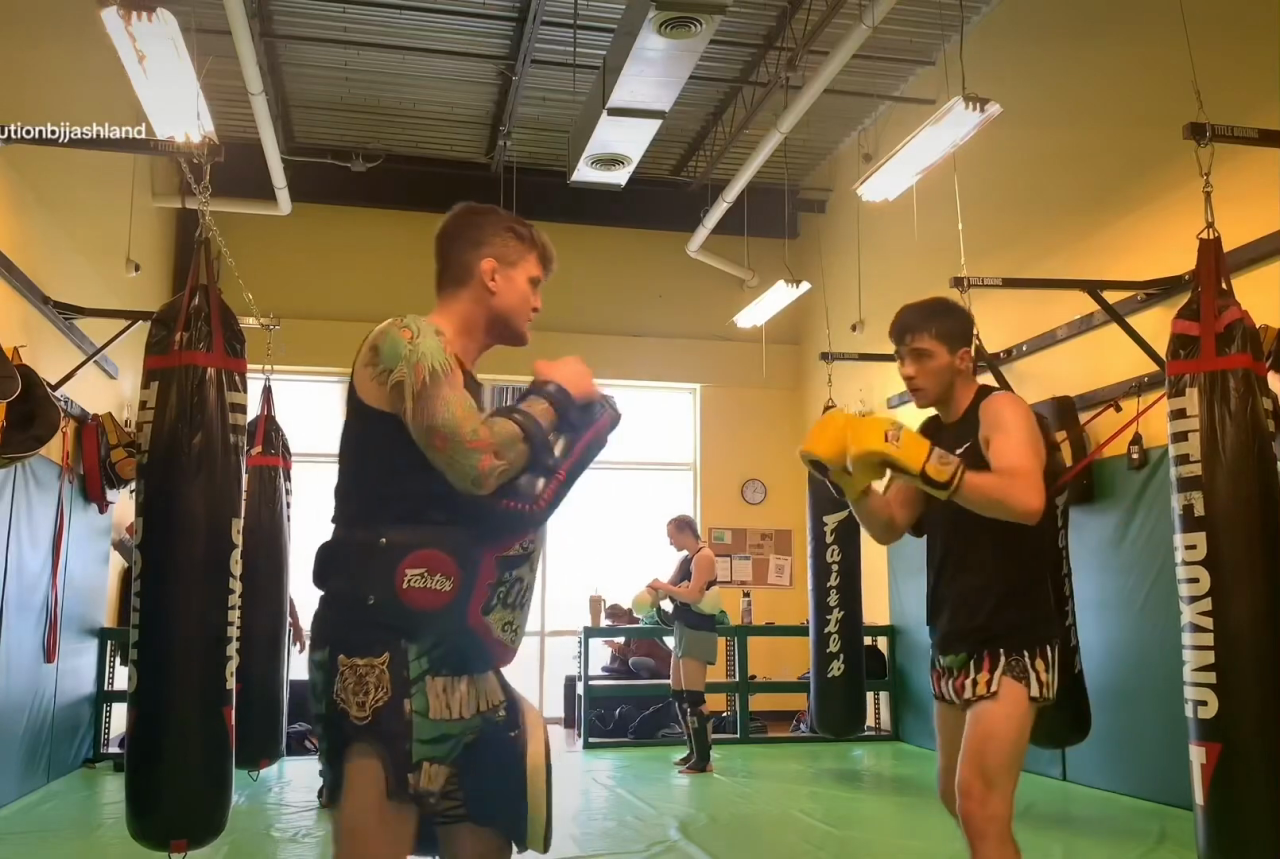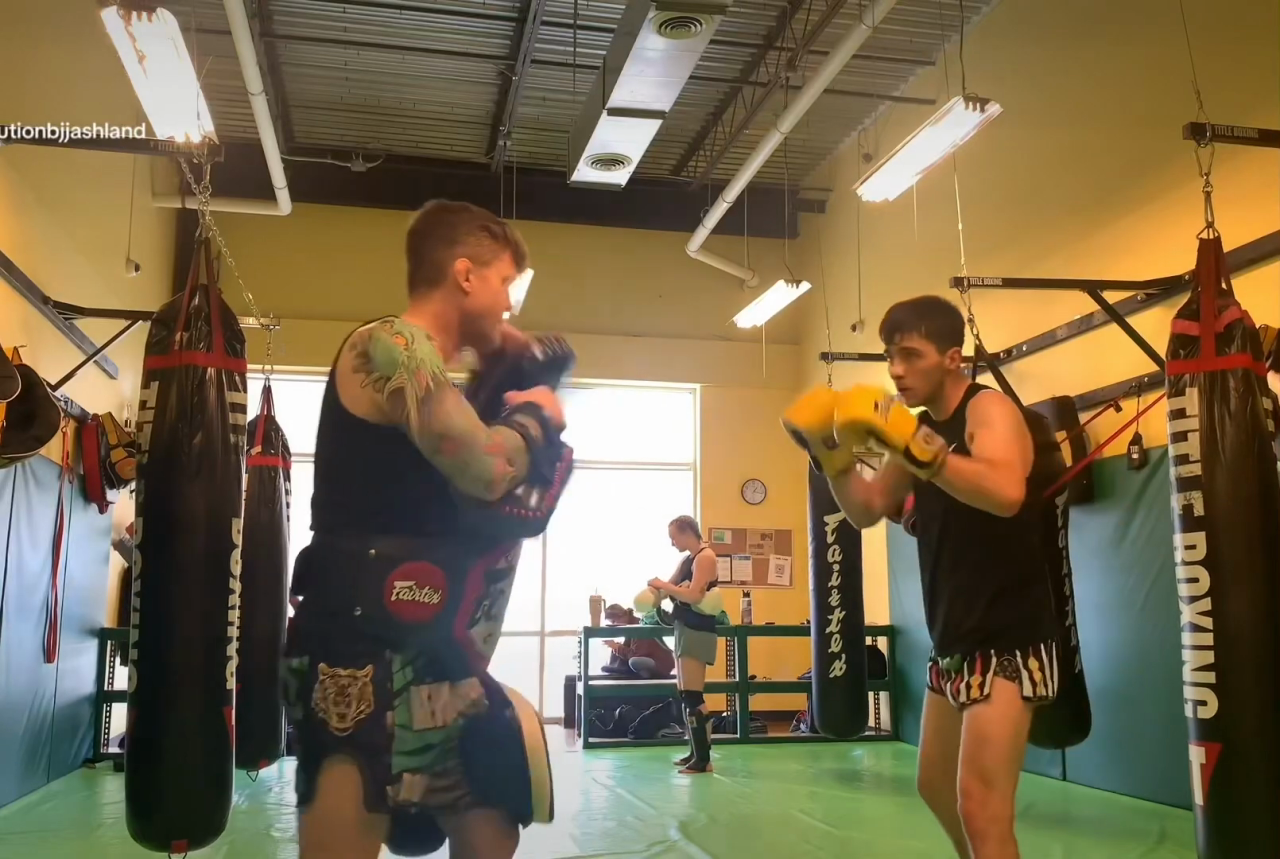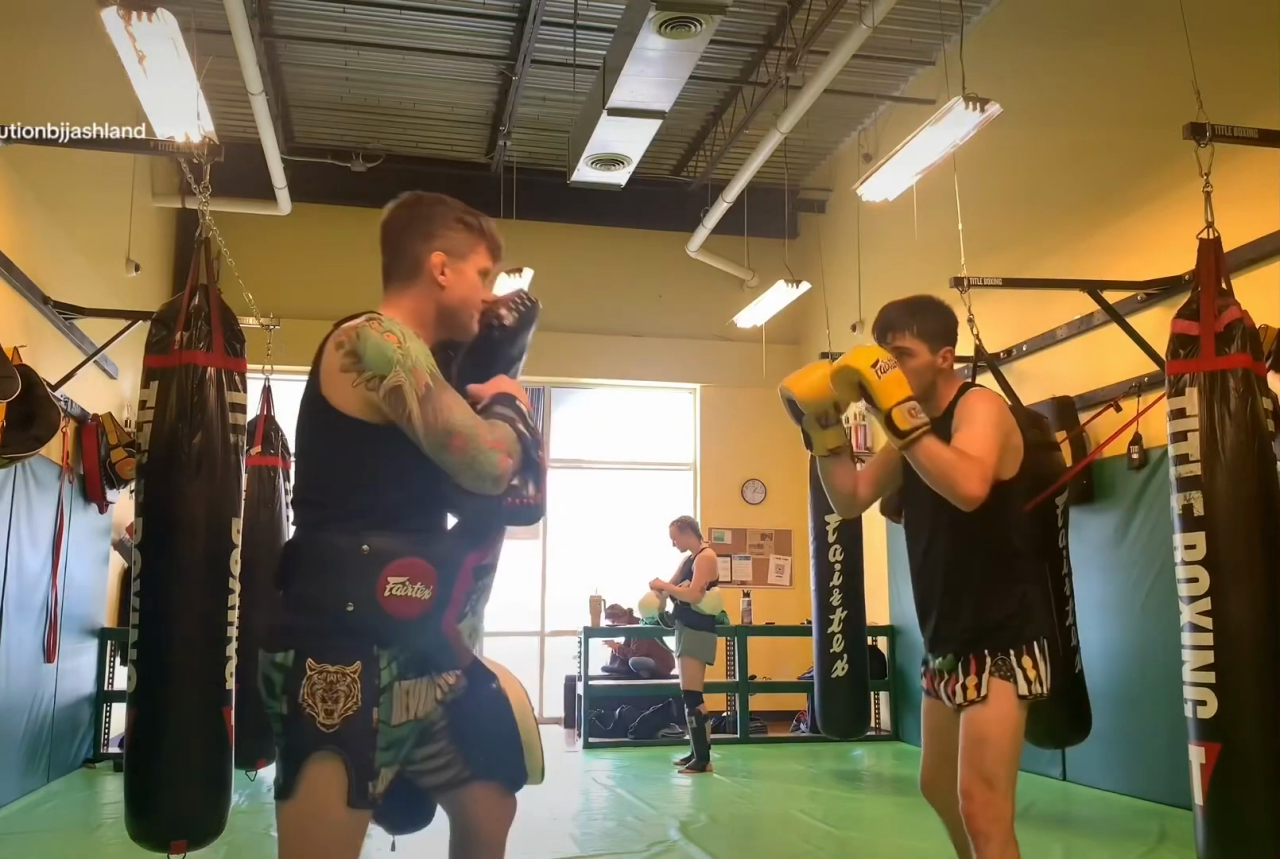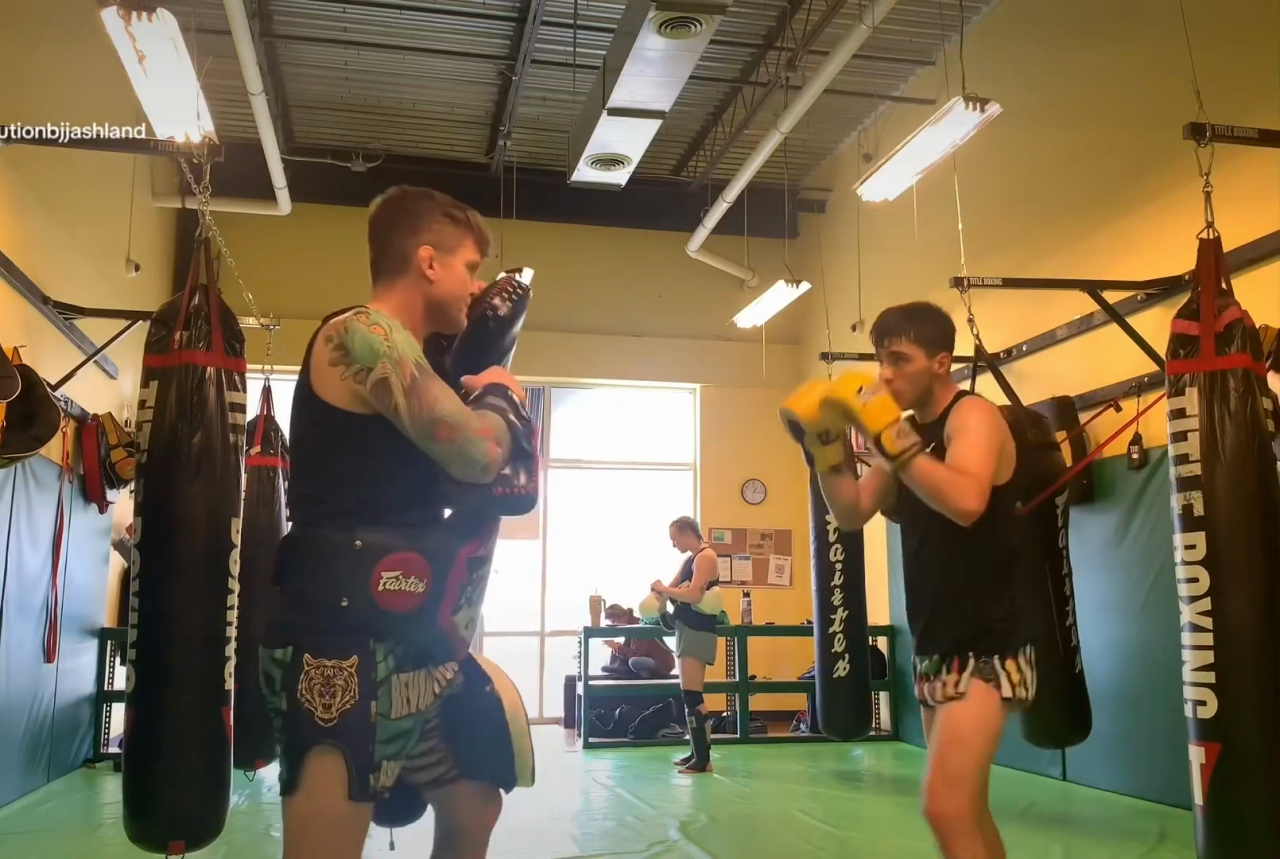
dt=0.1s
person 1, frame 1
left shoulder: (455, 375)
right shoulder: (406, 341)
left elbow: (495, 516)
right elbow: (475, 463)
left wrist: (547, 400)
right wrist: (554, 397)
left hip: (452, 648)
right hip: (387, 642)
person 1, frame 2
left shoulder: (426, 370)
right shoulder: (391, 345)
left elbow: (462, 497)
right elbow: (489, 473)
right wrist: (535, 413)
left hip: (430, 653)
right hip: (365, 653)
person 1, frame 3
left shoulder: (401, 356)
right shoulder: (375, 340)
right elbow: (487, 464)
right wrist: (508, 402)
left hip: (405, 642)
right hip: (347, 646)
person 1, frame 4
left shoulder: (394, 351)
right shoulder: (362, 333)
right elbow: (477, 454)
left wrist: (476, 370)
right wrist: (500, 392)
left hip: (400, 637)
right hip: (343, 639)
person 2, frame 1
left shoulder: (1002, 412)
right shoulder: (930, 434)
left elbow: (1027, 502)
right elbow: (886, 526)
left wrist: (924, 462)
right wrist: (850, 473)
left hip: (1013, 642)
right hip: (958, 644)
left knee: (980, 806)
right knee: (957, 795)
person 2, frame 2
left shoulder: (989, 409)
right shoulder: (921, 429)
left elbow: (1006, 493)
right elbow: (866, 511)
left wrist: (910, 440)
right wrist: (830, 451)
left hip: (1006, 641)
right hip: (955, 643)
left knee: (979, 807)
right knee: (937, 788)
person 2, frame 3
left shoulder: (979, 406)
right shoulder: (918, 420)
left elbow: (967, 487)
right elbow: (850, 500)
left wrist: (896, 408)
right wrist: (822, 426)
left hip: (999, 641)
right hip: (949, 643)
left knee: (980, 805)
right knee: (940, 787)
person 2, frame 4
left shoulder: (974, 416)
right shoulder: (912, 431)
left elbow: (967, 502)
right elbow: (852, 513)
left wrist: (885, 433)
right wrist: (823, 443)
left hip: (985, 645)
right hip: (938, 646)
left knee: (949, 806)
right knee: (955, 803)
person 3, frame 1
left shoulder: (704, 557)
right shoulder: (686, 560)
left elbow: (694, 595)
right elbow: (671, 587)
left wrist: (663, 587)
right wrist: (656, 590)
left hip: (698, 633)
right hip: (684, 631)
left knee: (694, 696)
right knee: (679, 694)
left ankle: (704, 759)
right ankle: (694, 751)
person 3, frame 2
left shoulder: (705, 557)
right shoulder: (687, 560)
left elbow: (695, 595)
right elbow: (672, 587)
left wrist: (664, 586)
right wrist: (658, 588)
left hip: (698, 633)
right hip: (684, 631)
left knee: (693, 696)
right knee: (686, 695)
left ankle: (704, 760)
right ankle: (696, 752)
person 3, frame 3
left shoulder: (706, 557)
right shoulder: (689, 560)
left elbow: (694, 595)
right elbow: (671, 586)
left wrist: (664, 587)
right wrist: (659, 588)
left hip: (698, 633)
right hip: (686, 631)
left knee: (692, 695)
right knee: (688, 695)
left ankle: (704, 759)
right ankle: (697, 752)
person 3, frame 4
left shoulder: (706, 557)
right shoulder: (690, 560)
left elbow: (694, 595)
right elbow: (673, 589)
left wrist: (664, 589)
right wrist: (660, 591)
left hip: (698, 633)
right hip: (686, 631)
left knee: (692, 696)
right knee: (689, 696)
left ankle: (704, 759)
right ankle: (697, 752)
